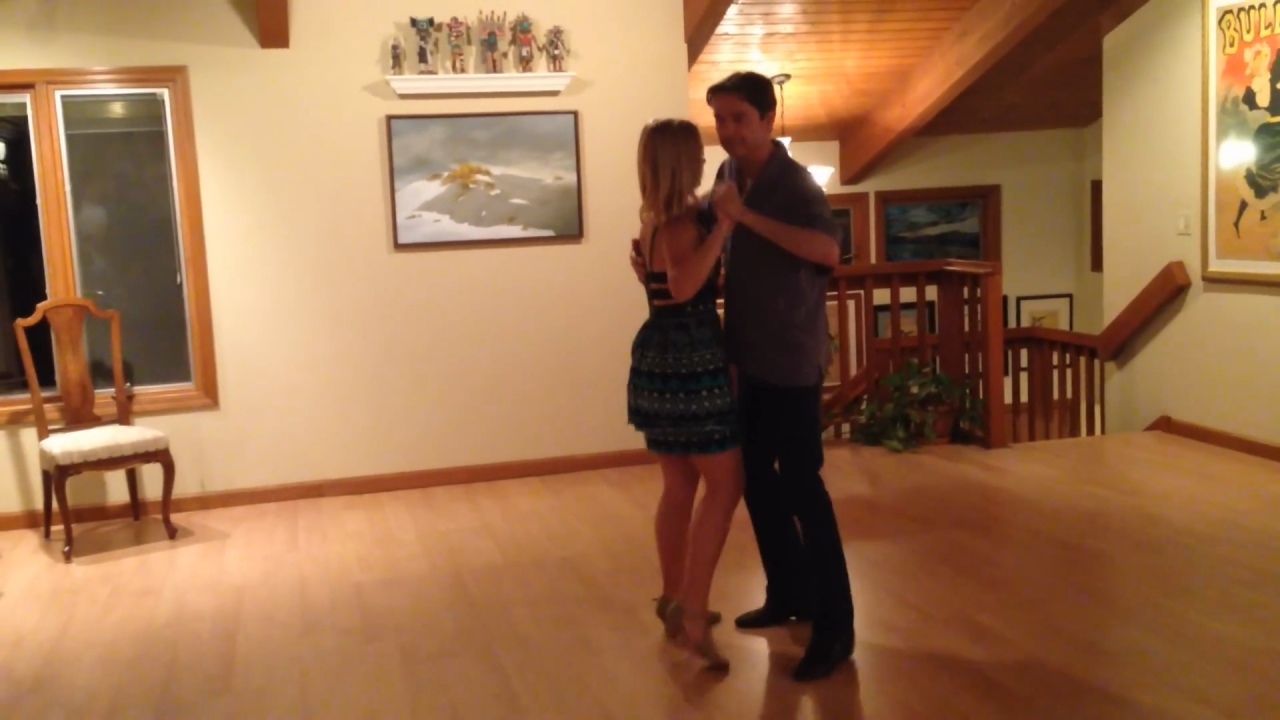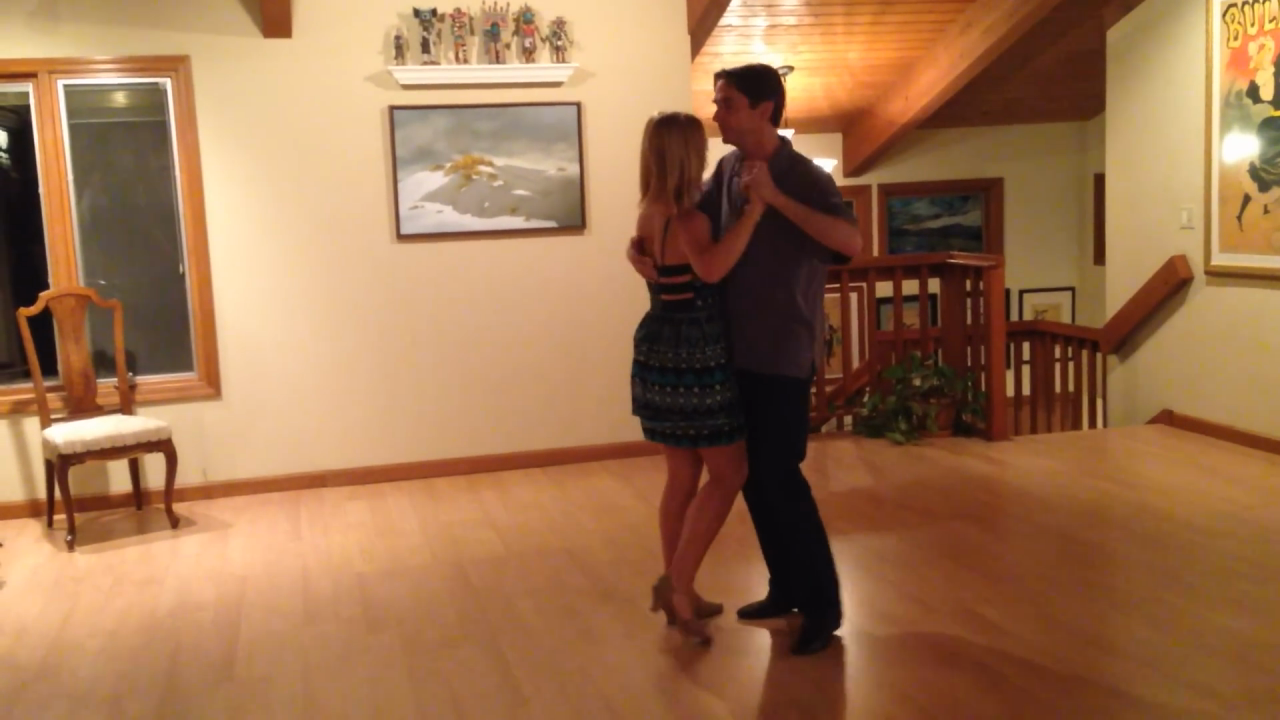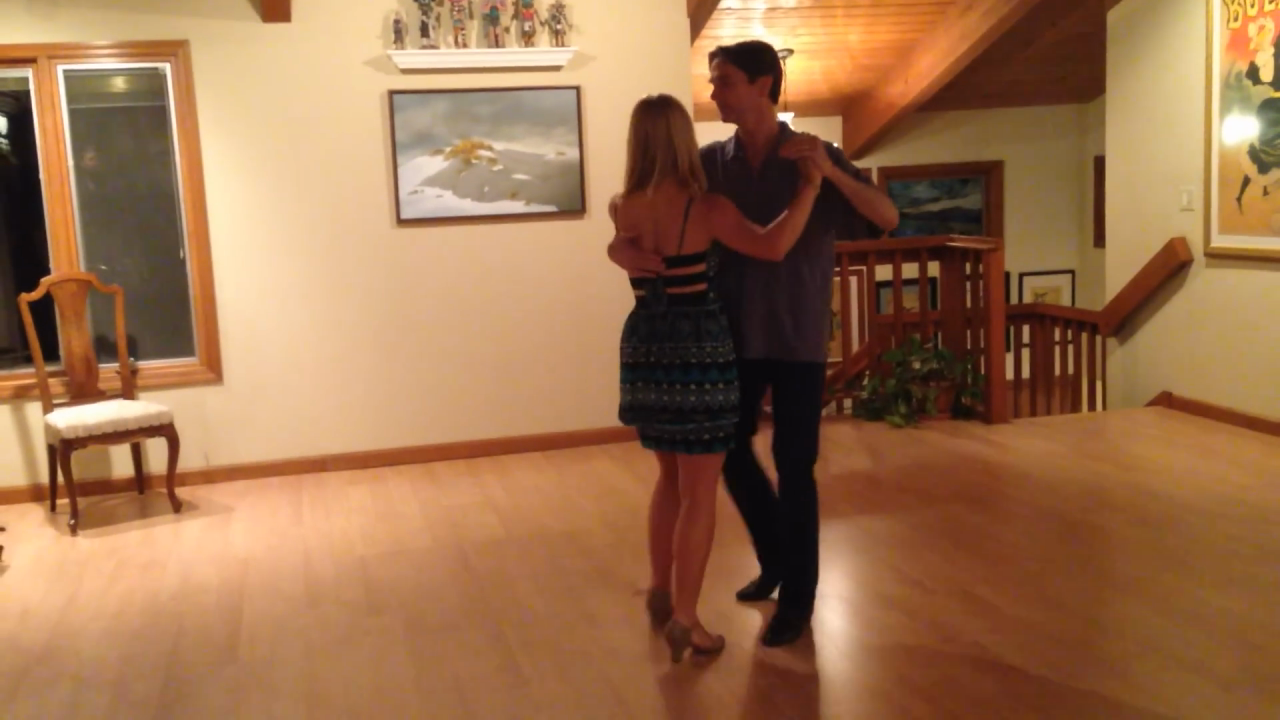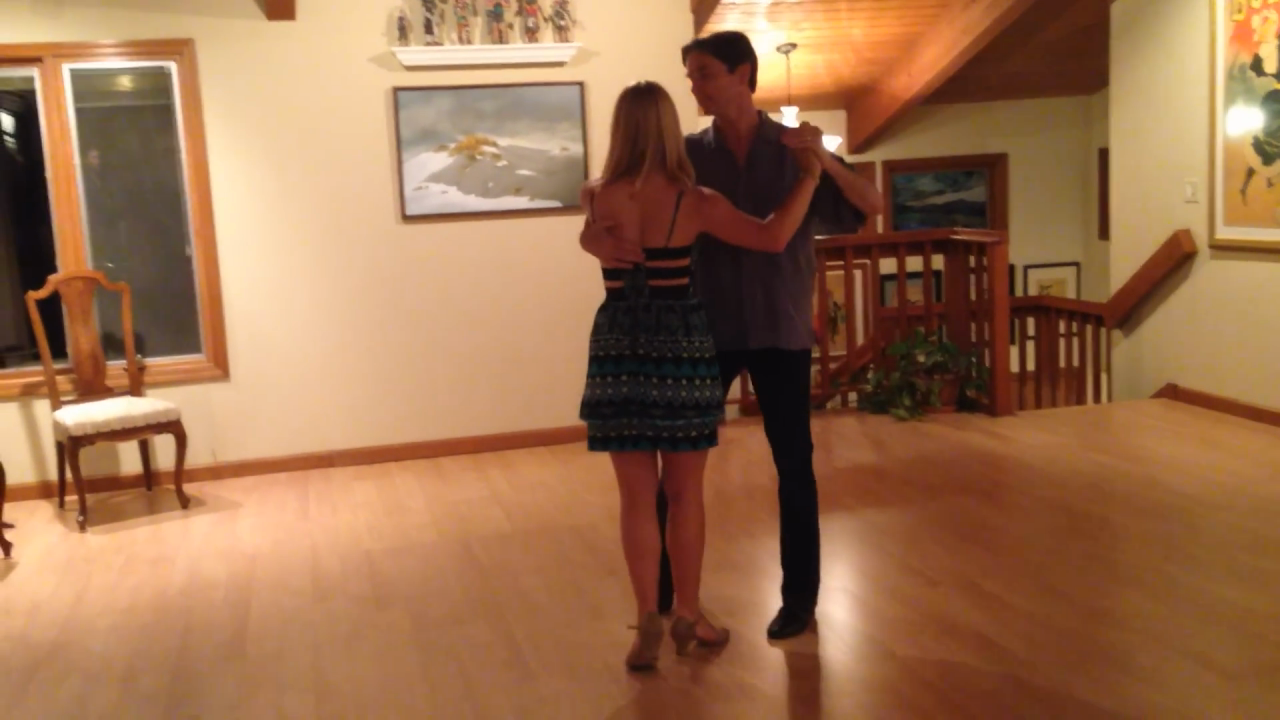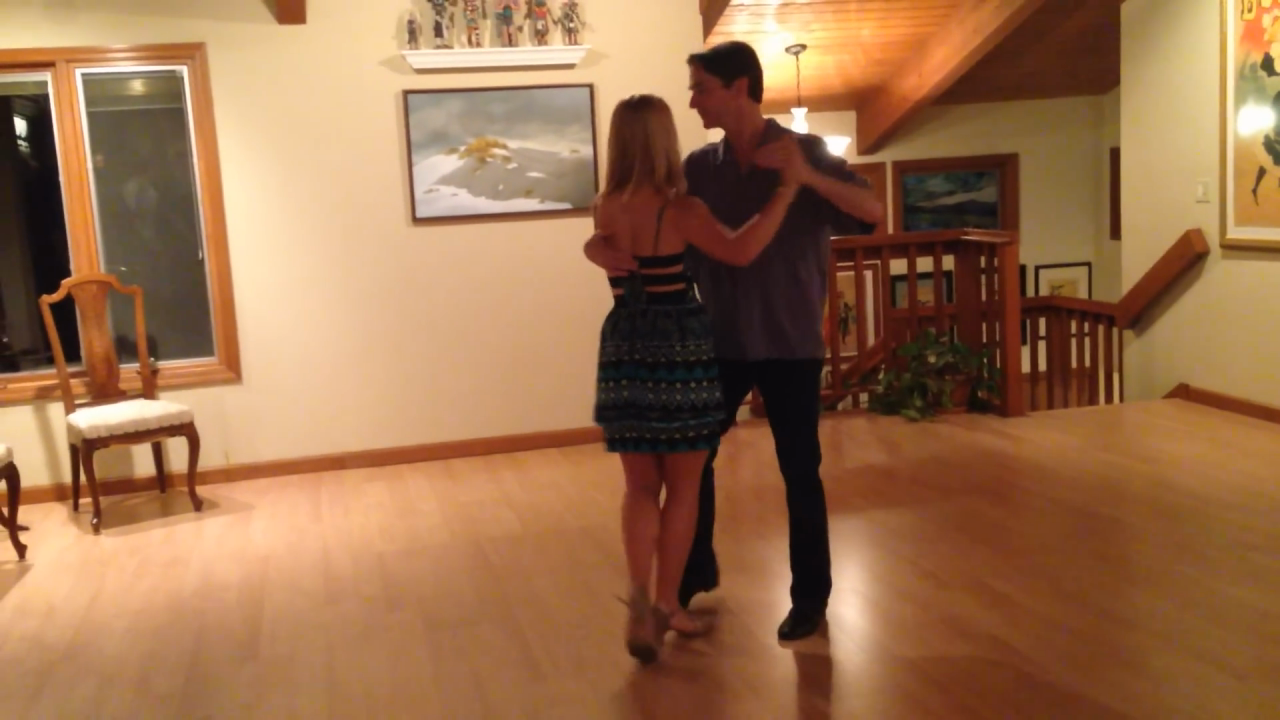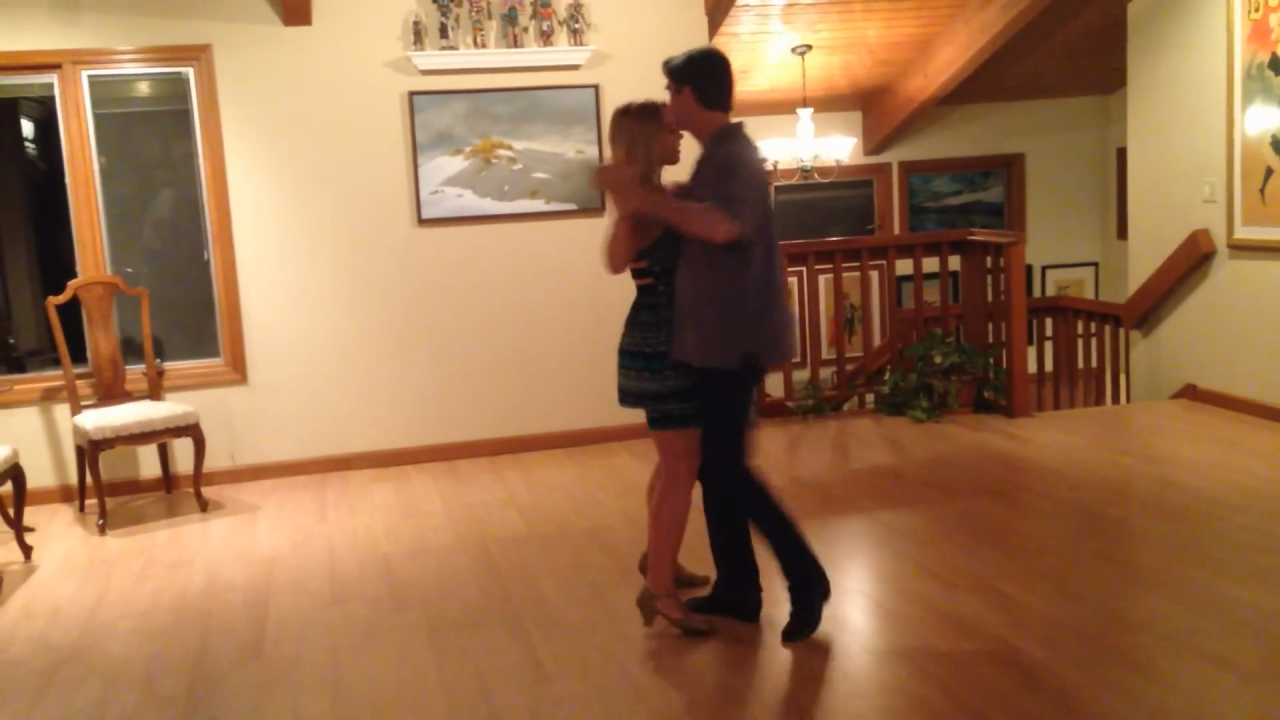
dt=0.5s
person 1, frame 1
left shoulder: (794, 183)
right shoulder: (730, 173)
left elbow: (828, 252)
right elbow: (701, 230)
left wrist: (745, 214)
left hip: (792, 358)
right hip: (751, 355)
left knee: (801, 483)
right knee: (756, 474)
left ankle: (834, 624)
right ankle: (788, 594)
person 1, frame 2
left shoulder: (806, 178)
right shoulder: (727, 169)
left elbow: (851, 242)
left wrist: (776, 199)
right wrist: (641, 248)
left hip: (784, 354)
right hip: (740, 350)
left knee: (779, 474)
right knee: (752, 473)
left ankle: (822, 602)
right ankle: (789, 587)
person 1, frame 3
left shoulder: (816, 156)
right shoulder: (710, 162)
left elbow: (887, 218)
left wrist: (829, 171)
right wrist: (622, 246)
left hip: (796, 341)
right hip: (732, 338)
left knee: (795, 468)
right knee: (727, 451)
left ankle: (797, 599)
right ankle: (773, 553)
person 1, frame 4
left shoulder: (795, 149)
right shoulder: (686, 154)
left elbow: (871, 206)
left wrist: (826, 161)
right wrist: (596, 234)
left hip: (781, 331)
right hip: (707, 331)
left knee: (793, 464)
left ankle: (799, 595)
right ankle: (666, 575)
person 1, frame 5
left shoulder: (803, 150)
right shoulder: (702, 164)
left elbow: (870, 211)
left wrist: (805, 175)
right wrist: (602, 244)
left hip: (790, 341)
right hip: (724, 339)
left knee: (798, 469)
left ankle: (811, 596)
right ankle: (698, 566)
person 1, frame 6
left shoulder: (729, 157)
right shoulder: (726, 152)
left elbow: (721, 227)
left wrist: (644, 197)
right wrist: (645, 203)
left hip: (730, 341)
right hip: (718, 339)
left knee: (725, 467)
right knee: (709, 459)
left ankle: (806, 582)
right ankle: (737, 586)
person 2, frame 1
left shoulder: (656, 218)
right shoulder: (679, 225)
right elbow: (682, 287)
right wrist: (722, 228)
left hip: (659, 360)
right hip: (687, 365)
left knee: (679, 485)
right knee: (725, 486)
left ankle: (675, 599)
right ankle: (689, 609)
person 2, frame 2
left shoulder: (649, 212)
right shoulder: (688, 219)
right elbow: (711, 269)
right wrist: (753, 210)
left hip: (658, 350)
right hip: (694, 356)
left knee: (682, 476)
right knee: (729, 475)
left ankle: (676, 587)
right ankle: (677, 583)
person 2, frame 3
left shoulder: (621, 208)
right shoulder: (704, 209)
right elbow: (771, 247)
right wrist: (808, 186)
left hip: (643, 350)
right hip: (699, 352)
left knee: (671, 477)
right knee: (699, 493)
left ankle: (660, 589)
right ankle: (684, 620)
person 2, frame 4
left shoulder: (596, 198)
right shoulder: (693, 202)
right elbow: (772, 238)
right wrist: (809, 175)
left hip: (618, 347)
right hip: (681, 346)
left knee: (636, 495)
right knee: (684, 491)
left ankle: (648, 621)
right ankle: (687, 615)
person 2, frame 5
left shoulder: (603, 209)
right shoulder: (680, 208)
right elbow: (739, 251)
right wrist: (786, 188)
left hip: (624, 349)
right hip: (681, 350)
left knee: (642, 485)
right knee: (684, 485)
left ankle: (640, 603)
right ankle: (666, 606)
person 2, frame 6
left shoulder: (659, 196)
right shoulder: (638, 207)
right elbow: (616, 260)
left hip: (663, 337)
right hip: (662, 340)
left knee: (675, 461)
right knee: (680, 469)
left ankle: (659, 562)
right ankle: (658, 589)
